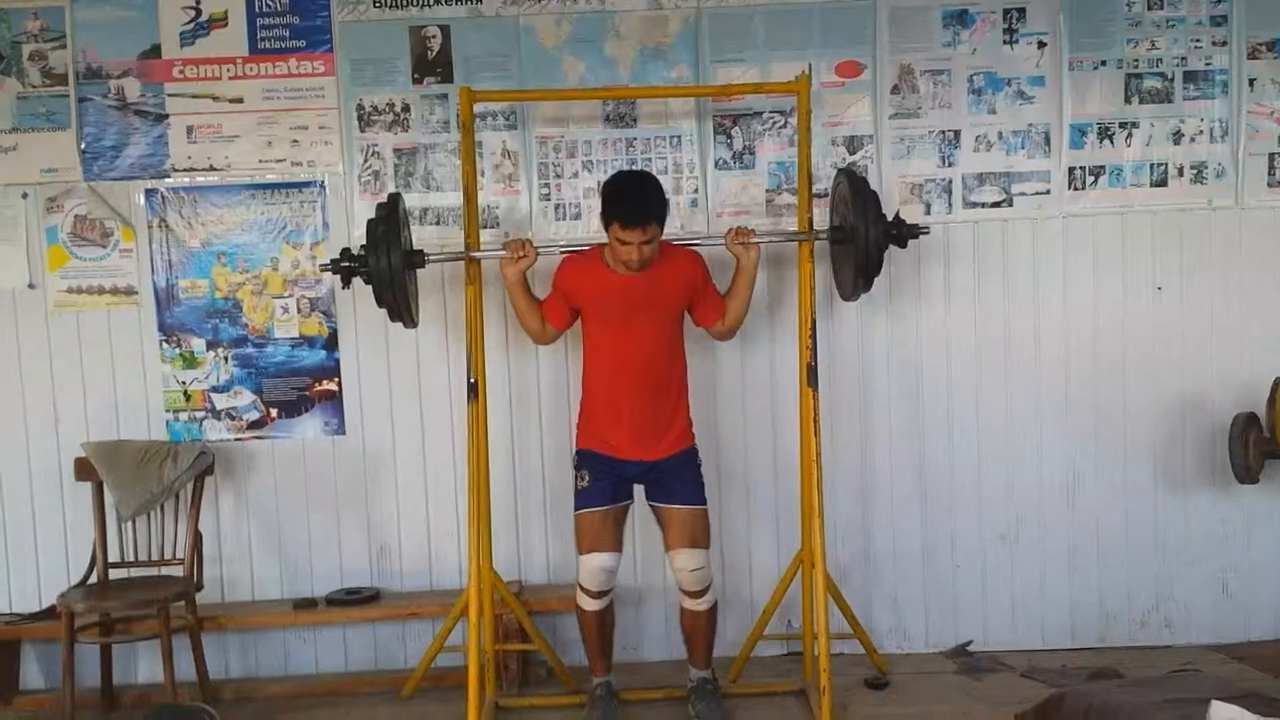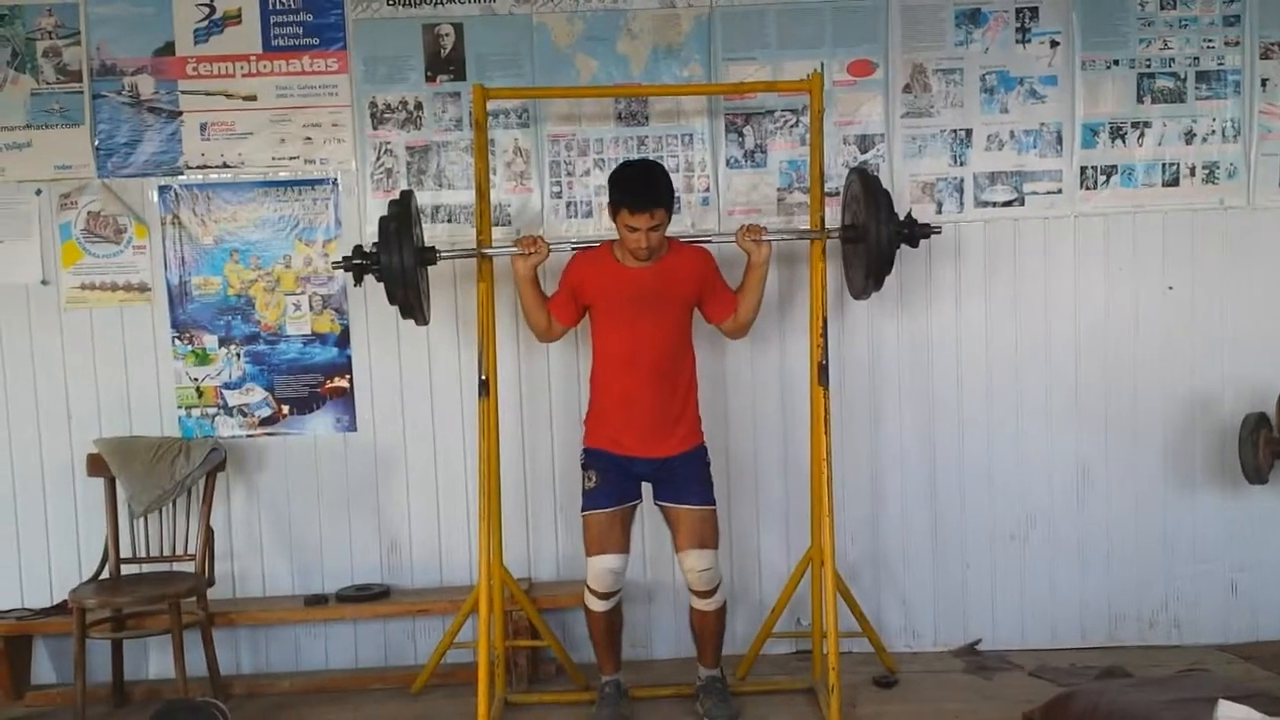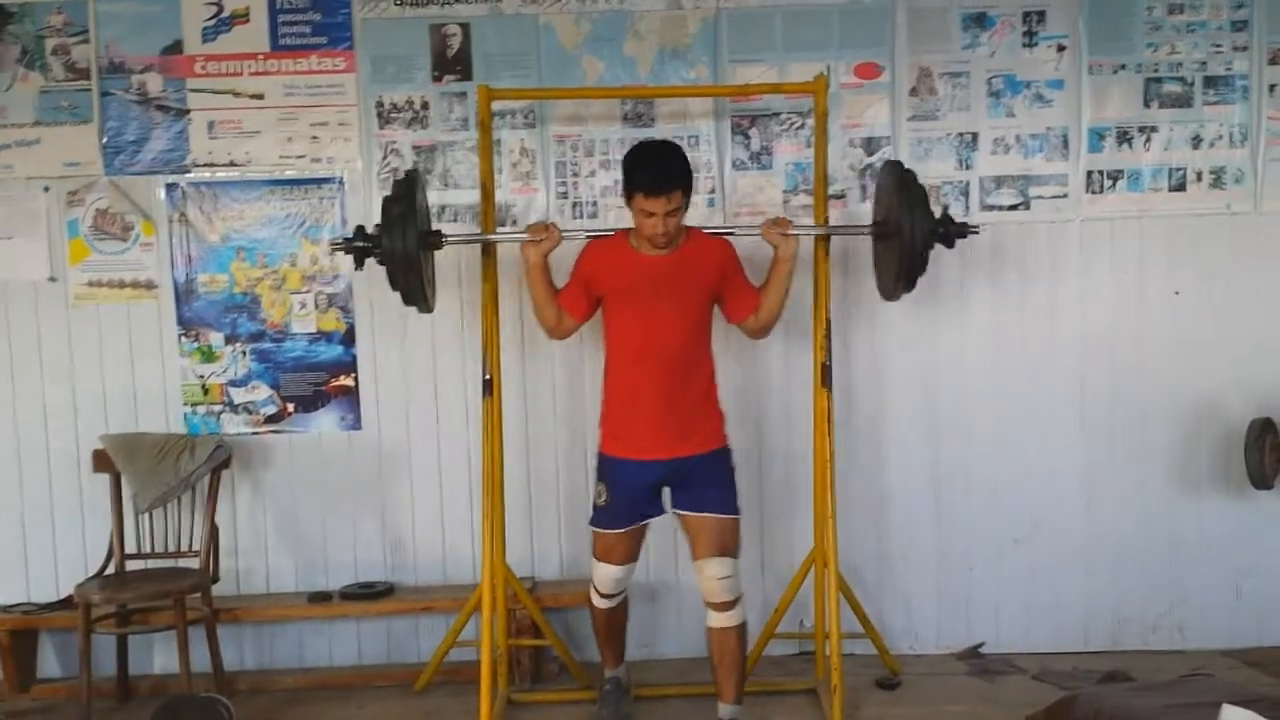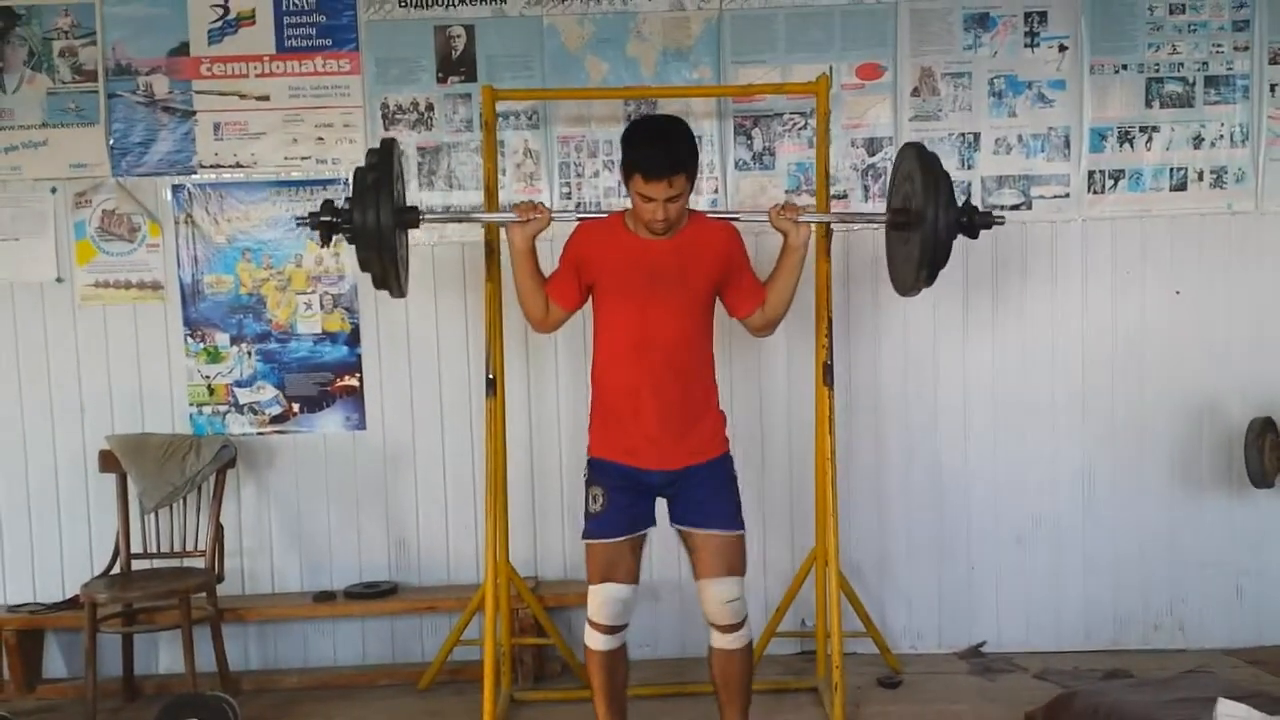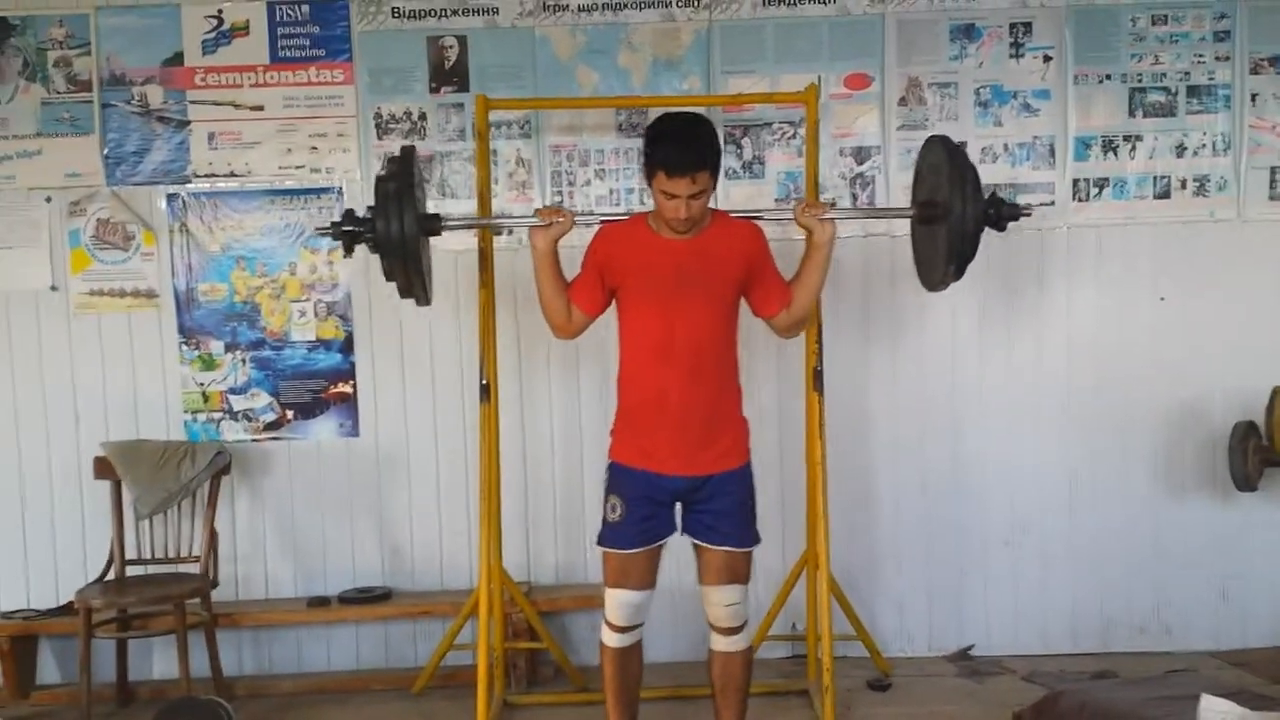
dt=1s
person 1, frame 1
left shoulder: (687, 266)
right shoulder: (576, 271)
left elbow: (724, 326)
right elbow: (543, 330)
left wrist: (747, 266)
right wrist: (515, 279)
left hip: (673, 449)
right hip: (601, 450)
left knee: (695, 572)
right knee: (595, 575)
person 1, frame 2
left shoulder: (695, 263)
right shoulder: (585, 267)
left elbow: (736, 324)
right elbow: (547, 328)
left wrist: (758, 263)
right wrist: (525, 275)
left hip: (680, 446)
right hip: (608, 448)
left knee: (703, 573)
right knee: (602, 578)
person 1, frame 3
left shoulder: (716, 254)
right shoulder: (599, 257)
left elbow: (758, 322)
right elbow: (558, 324)
left wrist: (784, 257)
right wrist: (535, 262)
left hip: (703, 448)
right hip: (624, 450)
left knee: (722, 588)
right knee: (609, 580)
person 1, frame 4
left shoulder: (720, 241)
right shoulder: (591, 240)
left elbow: (762, 319)
right elbow: (543, 317)
left wrist: (795, 246)
right wrist: (521, 244)
left hip: (702, 455)
right hip: (616, 457)
left knee: (727, 611)
right knee: (607, 613)
person 1, frame 5
left shoulder: (743, 241)
right shoulder: (613, 242)
left elbow: (788, 319)
right elbow: (566, 321)
left wrist: (820, 243)
right wrist: (543, 249)
left hip: (722, 463)
right hip: (637, 463)
left knee: (729, 618)
right knee: (622, 617)
